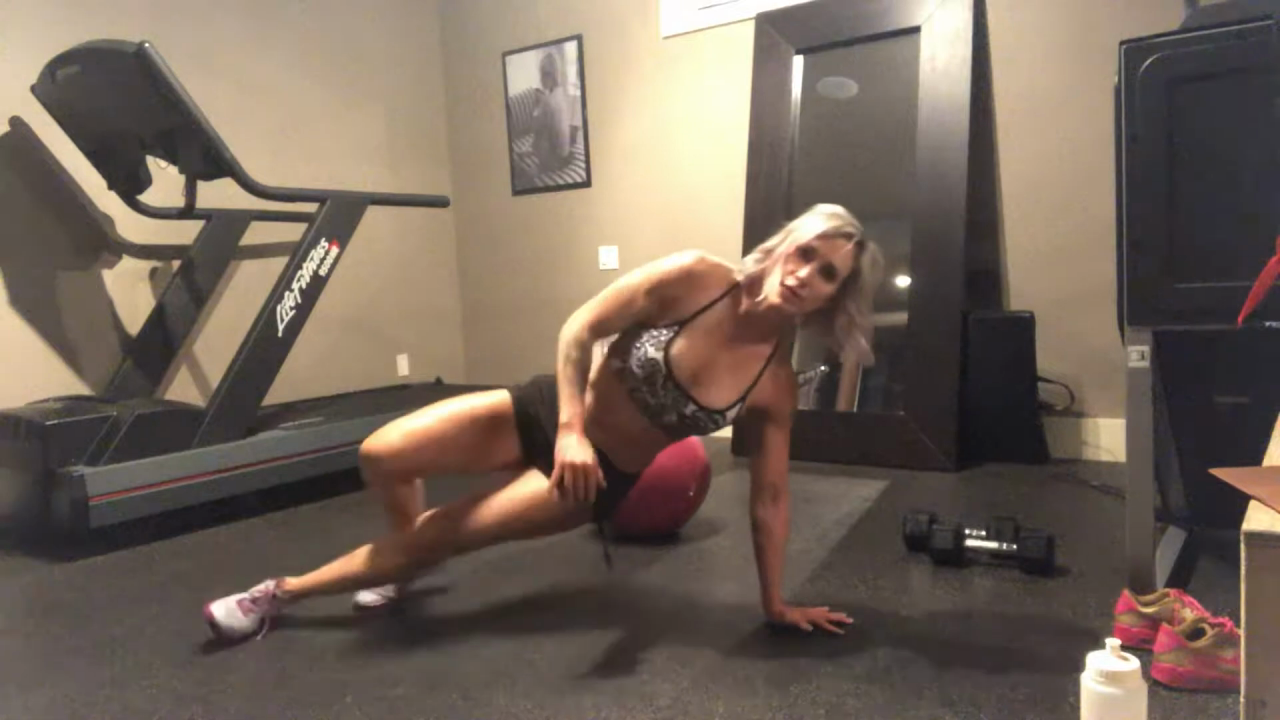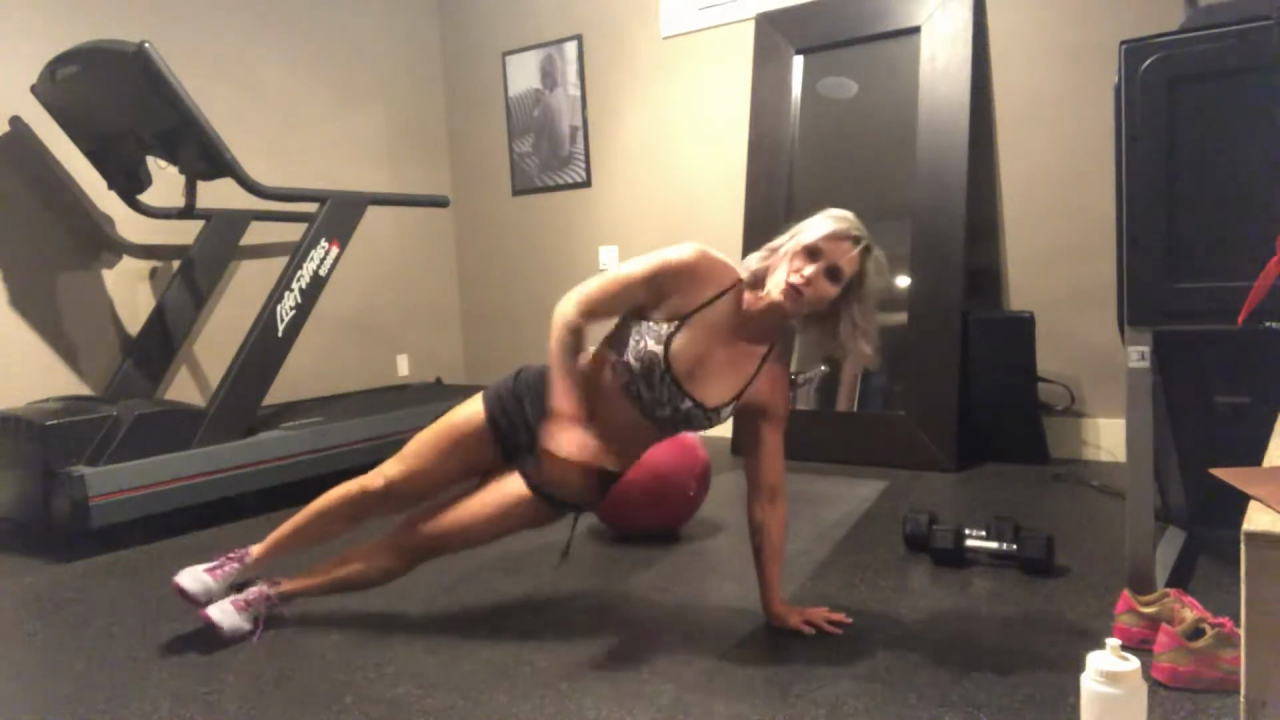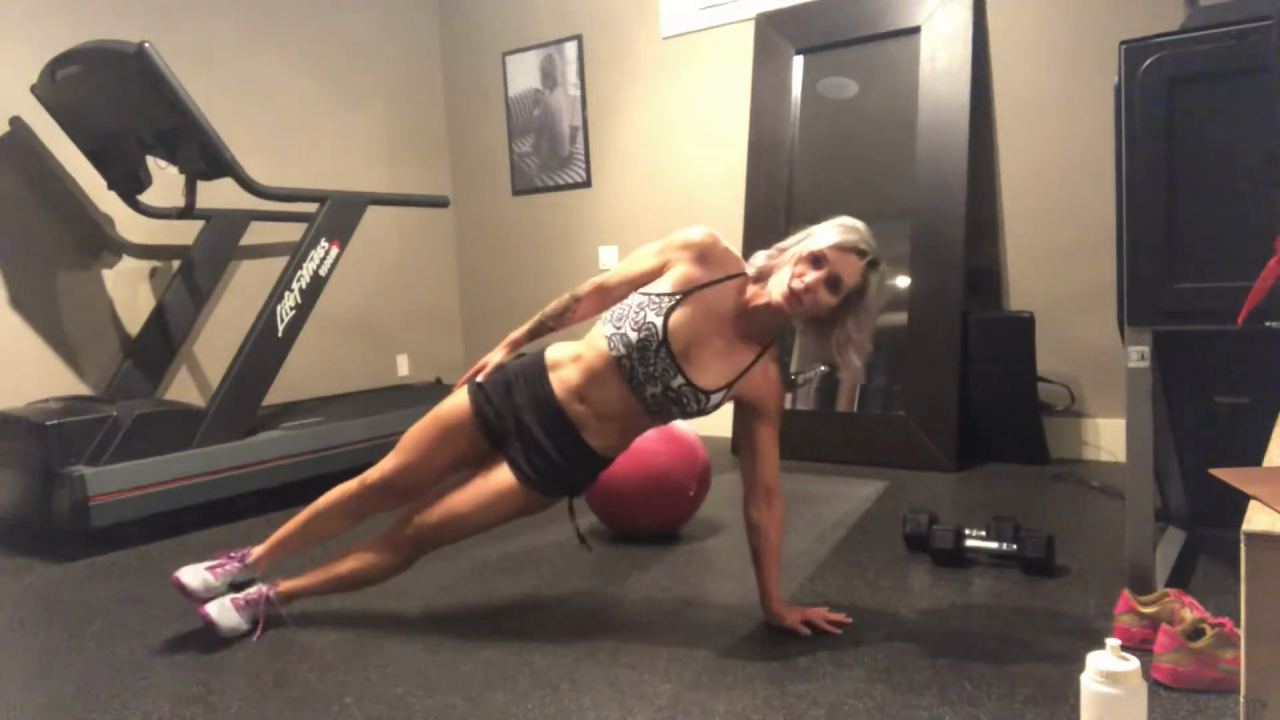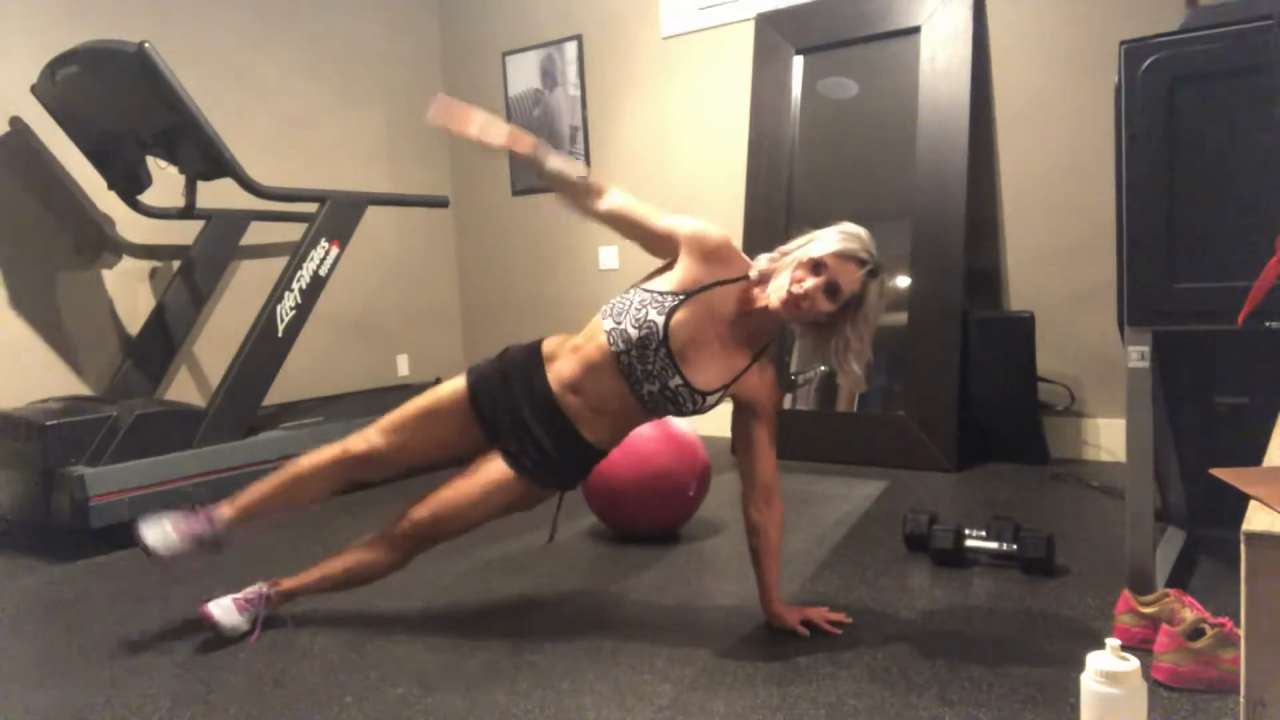
dt=1s
person 1, frame 1
left shoulder: (775, 386)
right shoulder: (696, 276)
left elbow: (770, 498)
right elbow: (578, 329)
left wrist: (775, 602)
right wrist: (572, 426)
left hip: (596, 479)
right hip: (552, 410)
left knee: (434, 535)
right knee: (382, 454)
left ankle: (282, 590)
right ankle: (401, 561)
person 1, frame 2
left shoulder: (769, 385)
right shoulder: (698, 270)
left elbow: (767, 497)
right elbow: (573, 312)
left wrist: (775, 603)
right wrist: (563, 419)
left hip: (575, 471)
right hip: (538, 409)
left knee: (418, 541)
right knee: (384, 489)
left ankle: (270, 596)
right ankle: (249, 560)
person 1, frame 3
left shoulder: (761, 382)
right shoulder: (702, 253)
left elbow: (763, 494)
right elbow: (594, 293)
left wrist: (774, 601)
right wrist: (511, 341)
left hip: (563, 458)
right hip: (524, 388)
left knee: (413, 536)
right knee: (382, 485)
left ankle: (270, 596)
right ankle: (248, 562)
person 1, frame 4
left shoulder: (757, 383)
right shoulder: (709, 255)
left elbow: (760, 498)
right elbow: (597, 198)
left wrist: (774, 603)
right wrist: (515, 140)
left hip: (560, 453)
right hip: (525, 383)
left knee: (412, 532)
right knee: (366, 450)
left ankle: (273, 595)
right ankle: (215, 519)
